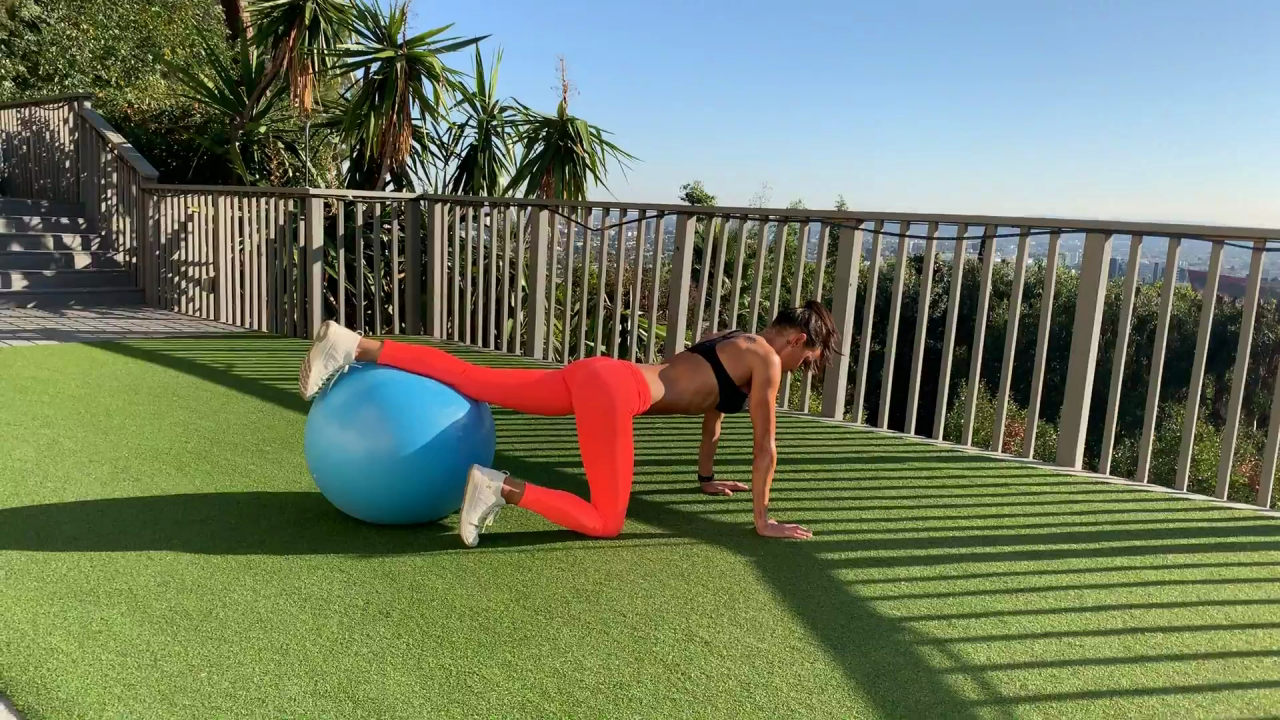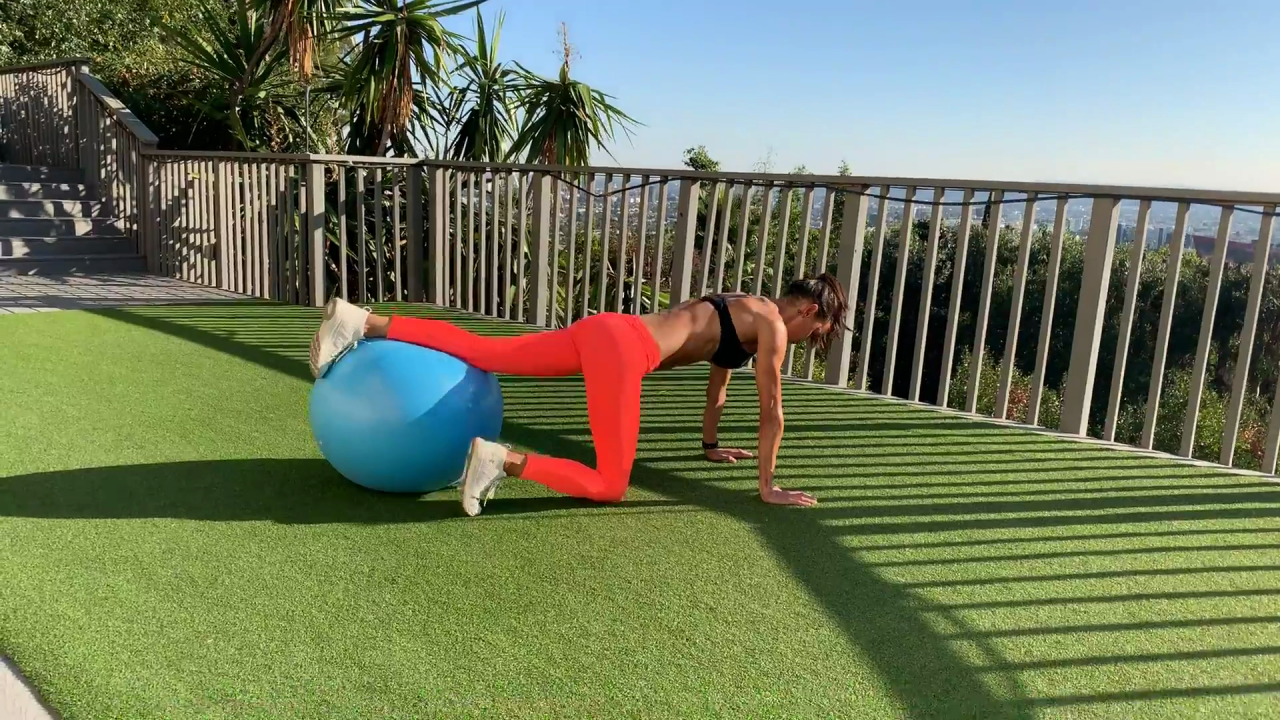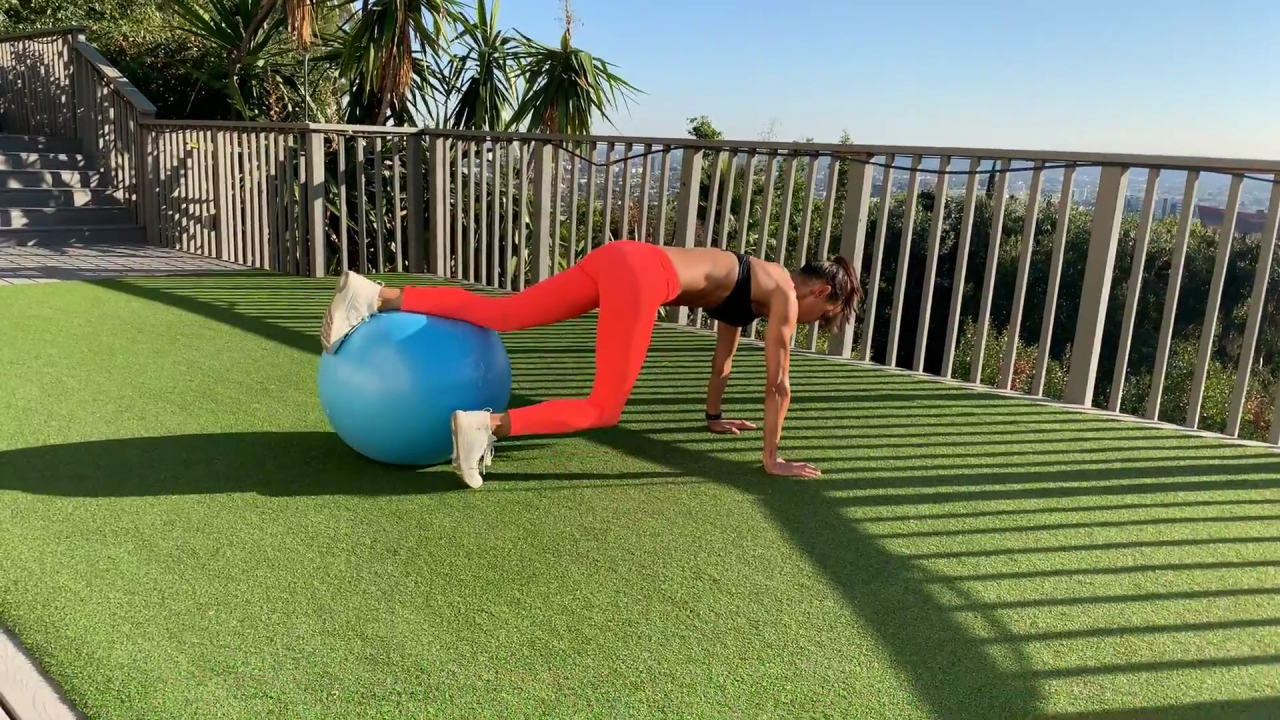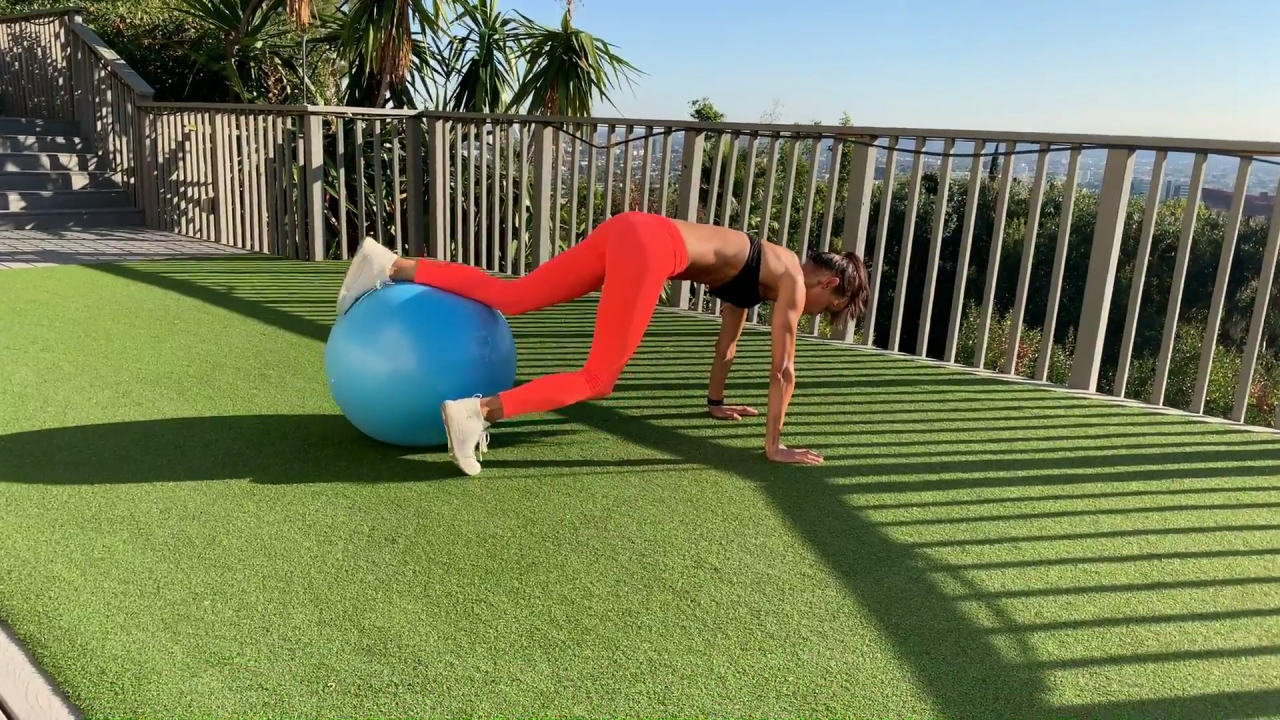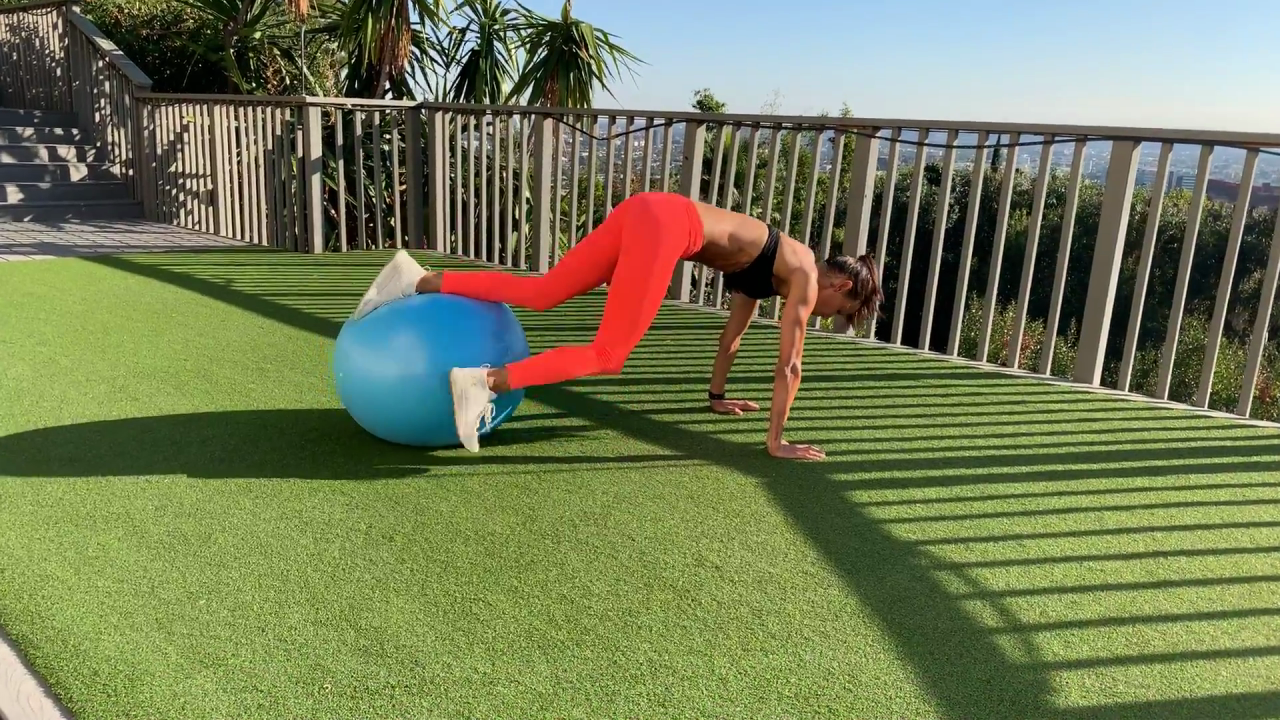
dt=0.4s
person 1, frame 1
left shoulder: (734, 345)
right shoulder: (766, 359)
left elbow: (712, 410)
right elbow: (764, 446)
left wrist: (706, 478)
right wrist: (763, 519)
left hip: (594, 375)
right hip: (613, 392)
left knee: (471, 380)
right knee: (606, 524)
left ankle: (352, 345)
right ankle: (501, 488)
person 1, frame 2
left shoulder: (743, 309)
right shoulder: (771, 322)
left elbow: (717, 382)
right elbow: (771, 412)
left wrist: (710, 445)
right wrist: (768, 487)
left hip: (600, 333)
right hip: (622, 349)
left knee: (476, 350)
right knee: (610, 487)
left ankle: (358, 322)
right ankle: (503, 460)
person 1, frame 3
left shoulder: (751, 286)
right shoulder: (785, 293)
left elbow: (724, 352)
right elbow: (778, 383)
left wrist: (714, 416)
right wrist: (771, 458)
left hip: (617, 260)
right hip: (639, 275)
left knee: (493, 312)
right knee: (603, 409)
left ankle: (371, 296)
right ankle: (488, 424)
person 1, frame 4
left shoulder: (758, 271)
right shoulder: (791, 279)
left elbow: (728, 336)
right elbow: (783, 370)
left wrist: (715, 402)
right wrist: (774, 445)
left hip: (626, 232)
right hip: (647, 247)
left knee: (505, 296)
right knee: (596, 379)
left ankle: (389, 265)
right ankle: (479, 412)
person 1, frame 5
left shoulder: (771, 268)
right shoulder: (805, 275)
left elbow: (732, 331)
right elbow: (789, 366)
left wrist: (717, 396)
right wrist: (776, 441)
left hip: (643, 211)
right hip: (664, 224)
left knee: (536, 294)
right knee: (606, 357)
left ankle: (417, 279)
right ankle: (484, 382)
